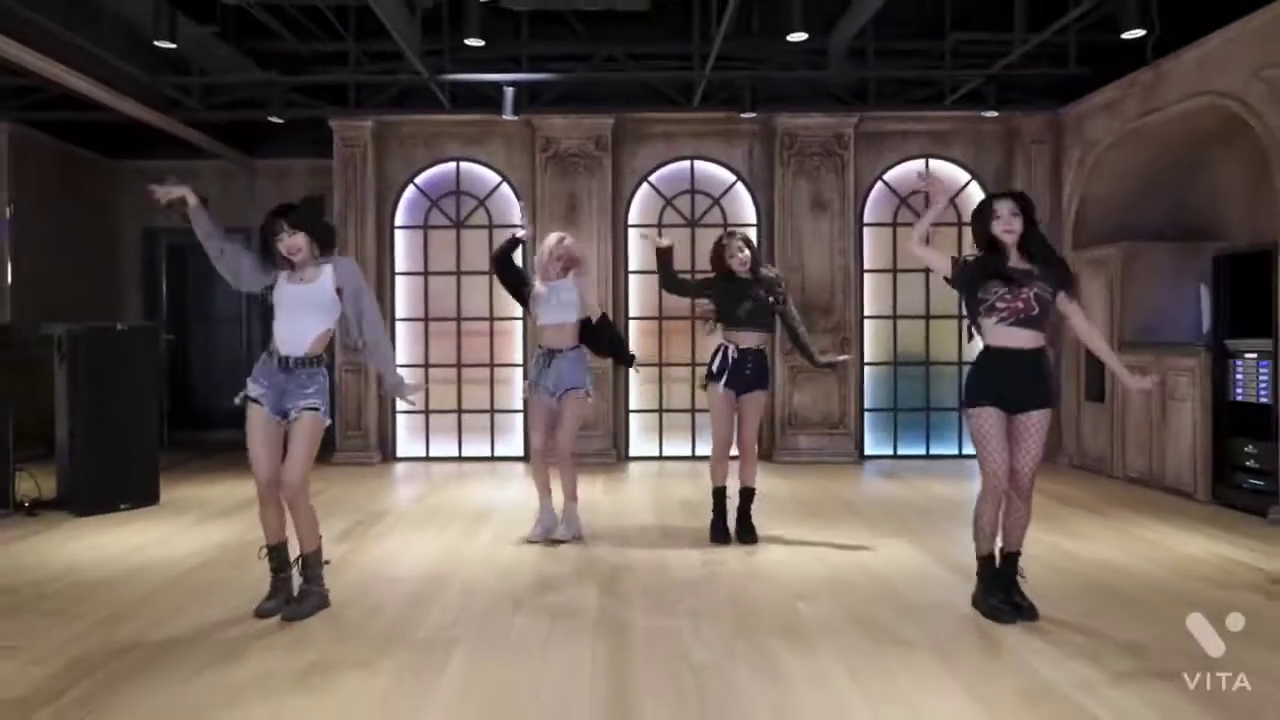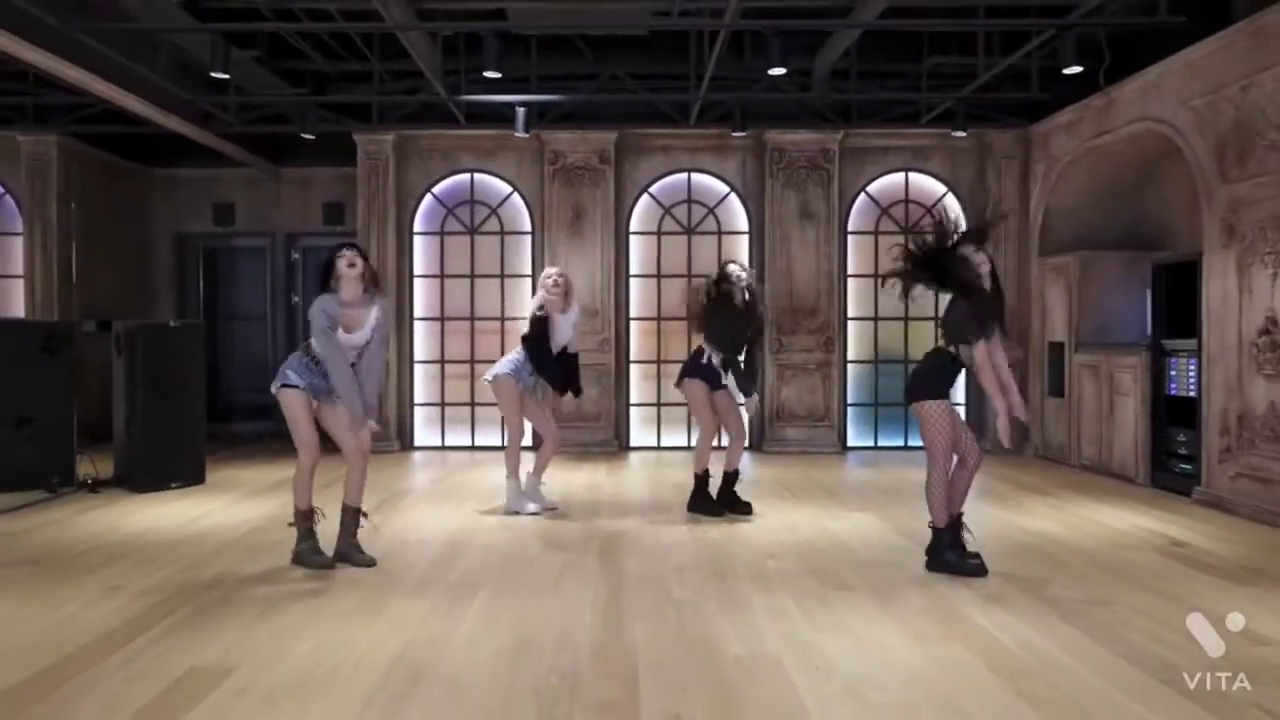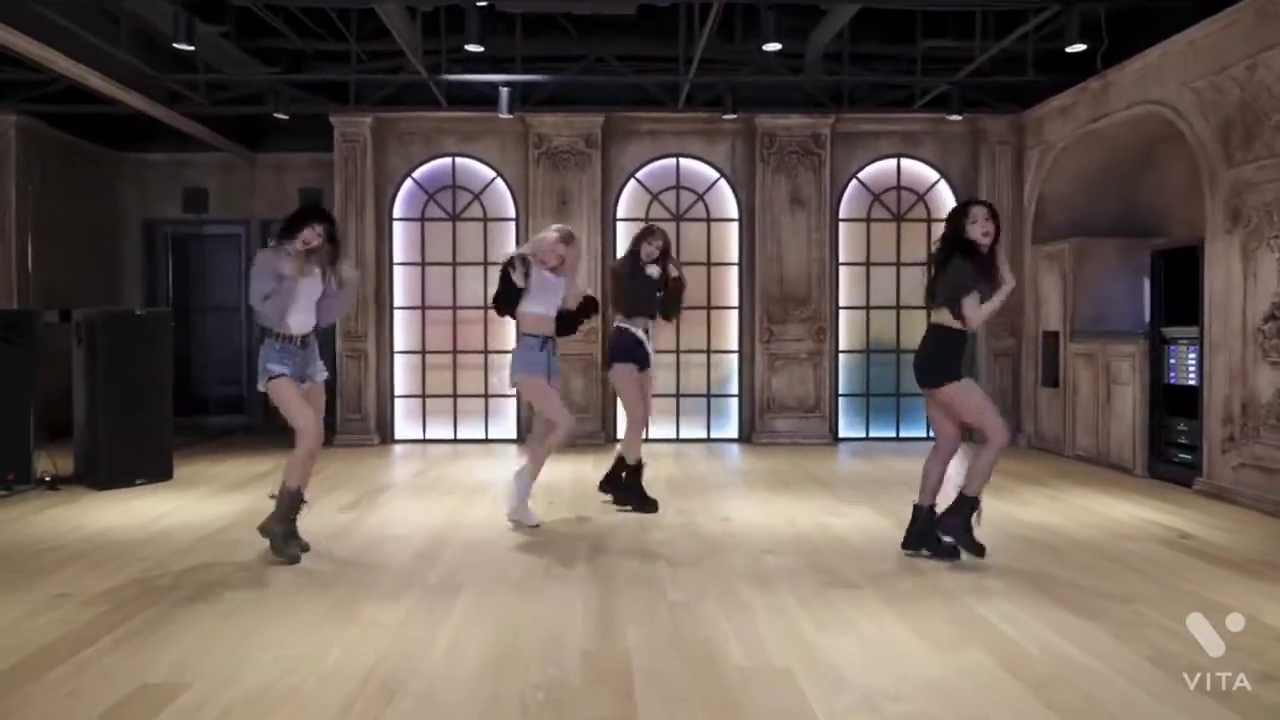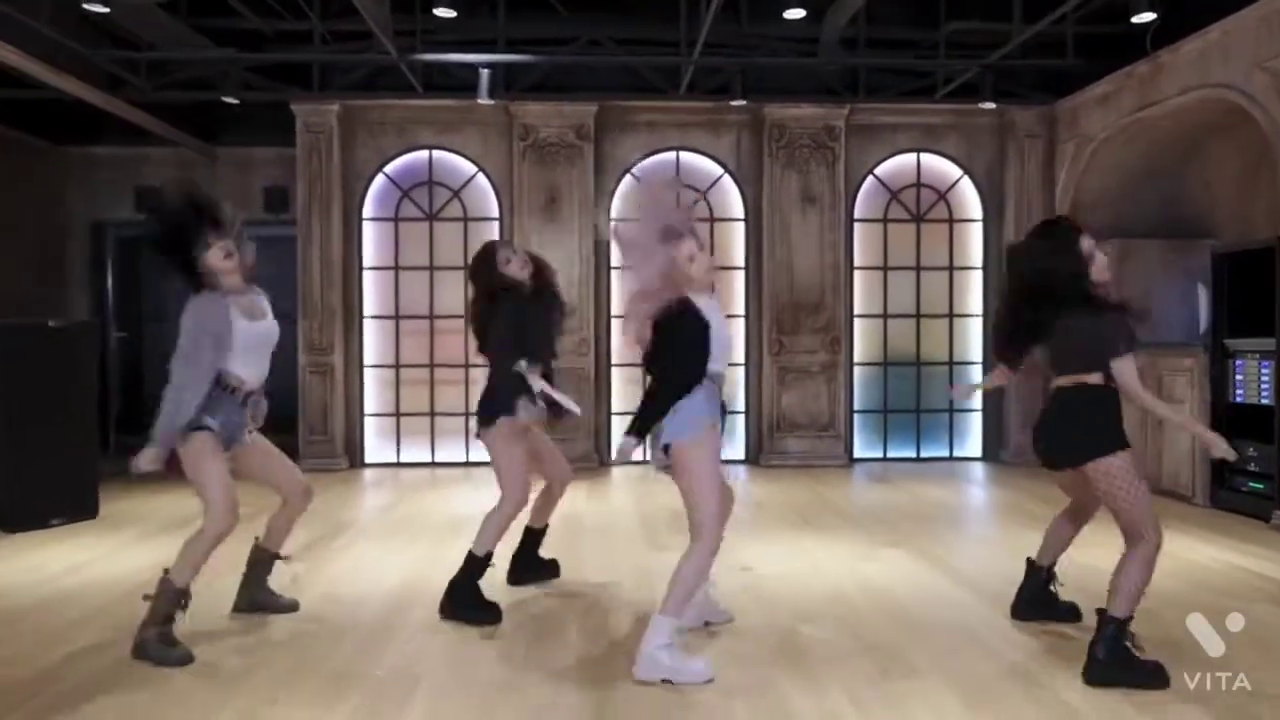
dt=1s
person 1, frame 1
left shoulder: (1044, 273)
right shoulder: (973, 271)
left elbow: (1081, 325)
right elbow: (916, 246)
left wrist: (1123, 373)
right wrist: (937, 204)
left hip: (1033, 379)
right hip: (988, 379)
left knee: (1022, 485)
right knee: (996, 482)
left ankle: (1009, 579)
right ankle: (986, 581)
person 1, frame 2
left shoulder: (988, 300)
right shoulder: (967, 304)
left elbow: (997, 350)
right elbow: (980, 360)
left wrist: (1014, 394)
right wrist: (1001, 410)
left hip: (936, 386)
right hip: (928, 387)
left knee: (971, 454)
right knee: (942, 460)
person 1, frame 3
left shoulder: (974, 264)
right shoulder: (964, 263)
left elbow: (972, 314)
right elbow: (974, 318)
left wrist: (1001, 276)
right wrist: (1006, 288)
left hip: (935, 360)
right hip: (941, 361)
left knee: (946, 443)
right knee: (997, 434)
left ankle: (922, 529)
right ankle: (961, 513)
person 1, frame 4
left shoulder: (1046, 313)
right shoulder: (1103, 316)
left elbow: (1007, 367)
right elbow: (1137, 392)
left wrist: (980, 384)
right wrist: (1200, 431)
left hip: (1053, 426)
right hip: (1093, 425)
left knee: (1083, 504)
right knee: (1145, 534)
left ankle: (1034, 591)
right ankle: (1108, 650)
person 2, frame 1
left shoulder: (341, 271)
right shoulder: (279, 274)
left elbow: (369, 328)
right elbow: (223, 251)
left wrist: (392, 381)
right wrist: (192, 204)
left hip: (307, 384)
right hip: (266, 381)
left knee: (293, 487)
right knee: (266, 487)
left ankle: (313, 587)
right ankle: (280, 581)
person 2, frame 2
left shoulder: (379, 310)
right shoulder: (324, 308)
left elbow: (372, 366)
right elbow: (337, 366)
left wrist: (369, 416)
right wrist: (358, 419)
left hip: (331, 386)
right hip: (298, 376)
left knee: (358, 452)
right knee: (310, 454)
person 2, frame 3
left shoulder: (317, 268)
right shoulder: (268, 260)
left elbow: (326, 316)
right elbow: (269, 315)
left wrist: (347, 284)
right wrist: (284, 277)
left hip: (310, 357)
right hip: (278, 358)
left knee: (312, 442)
right knee: (311, 435)
left ankle: (286, 524)
right ankle: (277, 523)
person 2, frame 4
left shoulder: (258, 300)
right shoulder: (206, 307)
right elbow: (191, 376)
left wrist: (252, 401)
right wrist: (160, 443)
left hip: (240, 415)
right hip: (202, 421)
left knee: (298, 492)
right knee: (221, 515)
left ankle: (253, 588)
right ankle: (154, 626)
person 3, frame 1
left shoulder: (574, 283)
right shoulder: (532, 286)
left elbow: (597, 322)
right elbow: (500, 259)
left wrist: (624, 356)
right wrist: (519, 238)
left hip: (571, 371)
right hip: (541, 372)
left knee: (562, 449)
right knee: (538, 450)
left ankle: (570, 519)
right ankle: (546, 513)
person 3, frame 2
left shoulder: (571, 315)
right shoulder: (543, 314)
left elbow: (569, 355)
right elbow: (540, 354)
left wrist: (574, 388)
right wrist: (561, 387)
left hip: (527, 379)
right hip: (509, 370)
left knee: (552, 436)
right knee: (516, 432)
left ankle: (532, 489)
person 3, frame 3
left shoulder: (559, 281)
right shoulder: (520, 265)
left elbow: (563, 326)
right elbow: (502, 305)
left wrist: (586, 305)
right wrist: (517, 281)
left hip: (549, 356)
right hip: (528, 357)
left knee: (546, 434)
right knee: (564, 423)
left ankle: (519, 500)
right ankle: (525, 477)
person 3, frame 4
left shoulder: (689, 309)
right shoulder: (685, 313)
right elbow: (670, 380)
right wrist: (636, 433)
left hip: (693, 421)
right hip: (692, 421)
left knee: (722, 504)
right knee: (708, 533)
left ankle: (696, 599)
right ankle: (656, 648)
person 4, frame 1
left shoulder: (771, 283)
right shoulder: (717, 285)
left elbow: (792, 323)
right elbow: (670, 285)
left wrist: (814, 358)
right wrist: (664, 251)
left hip: (757, 366)
right hip: (725, 365)
left knee: (748, 445)
right knee: (722, 443)
left ankle: (744, 516)
right ankle: (719, 516)
person 4, frame 2
left shoulder: (755, 311)
right shoulder: (717, 308)
left elbow: (752, 354)
right elbow: (728, 353)
left wrist: (752, 388)
right wrist: (748, 391)
left hip: (720, 376)
right hip: (698, 370)
left knee: (738, 432)
right knee: (709, 429)
left ankle: (727, 492)
right ankle: (700, 494)
person 4, frame 3
left shoulder: (655, 280)
right shoulder: (625, 269)
left elbow: (669, 312)
right elbow: (630, 303)
left wrist: (676, 282)
right wrist: (651, 278)
left hip: (641, 348)
right hip: (623, 346)
left knee: (640, 417)
right knee: (637, 416)
left ankle: (616, 479)
right ankle: (632, 486)
person 4, frame 4
left shoulder: (541, 298)
right shoulder: (509, 304)
right elbow: (504, 359)
right wrist: (522, 400)
left hip: (521, 404)
right hip: (505, 404)
left knee: (560, 475)
right knee: (515, 495)
left ankle: (526, 558)
right ankle: (461, 590)
